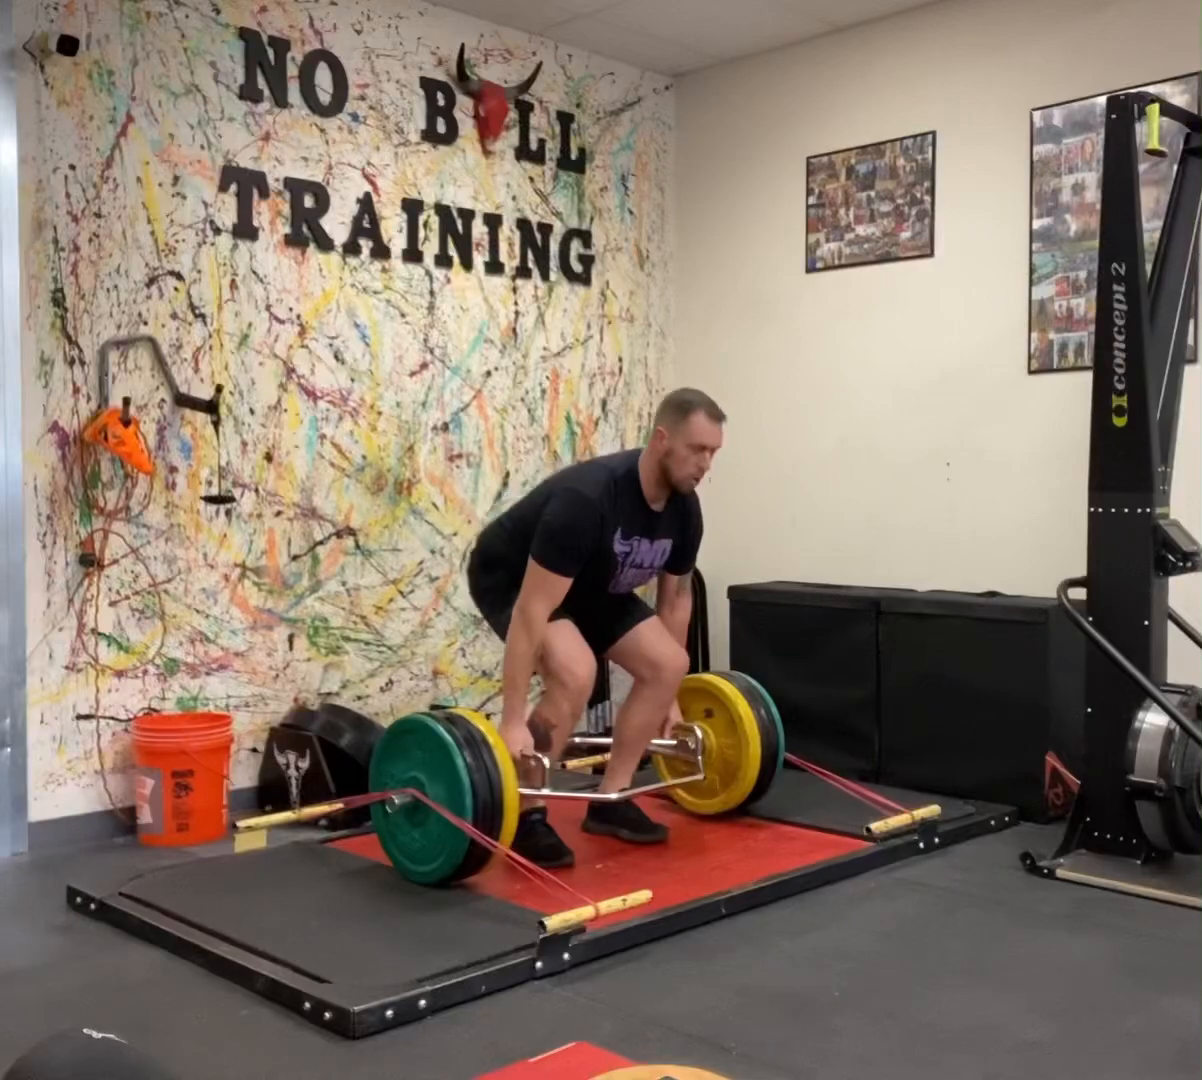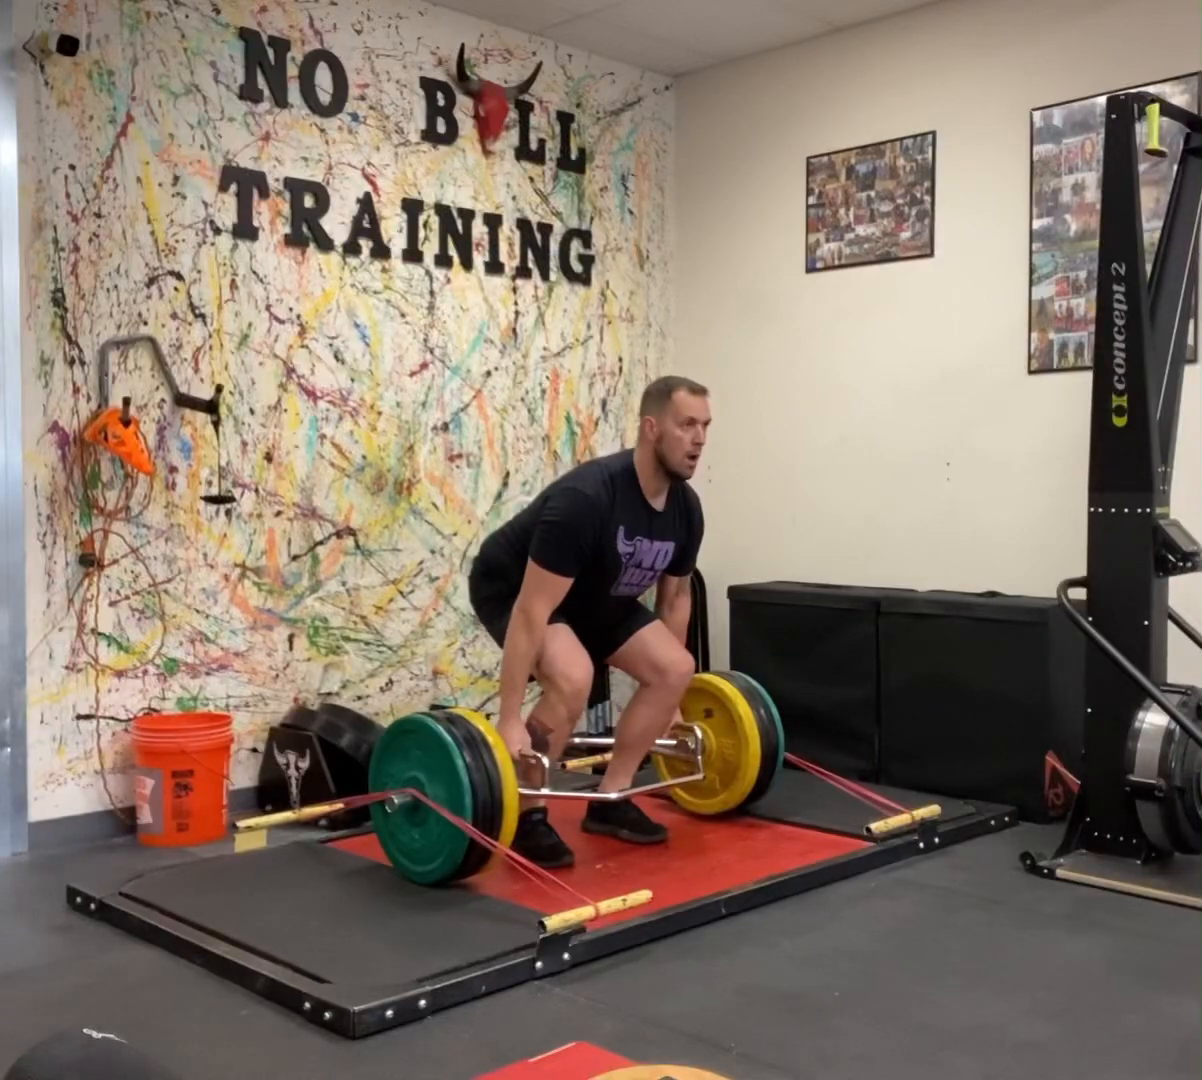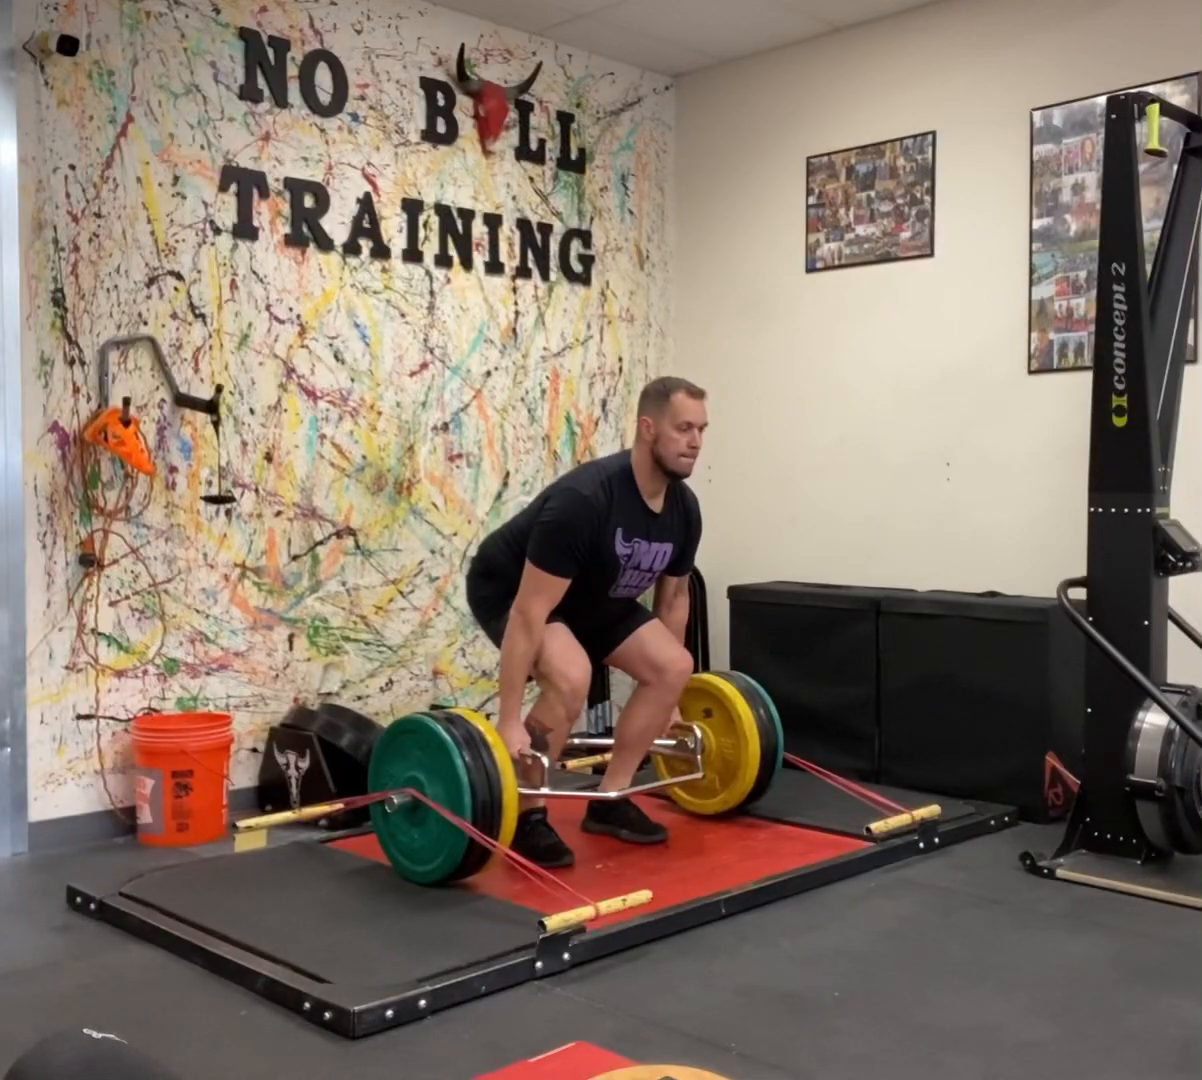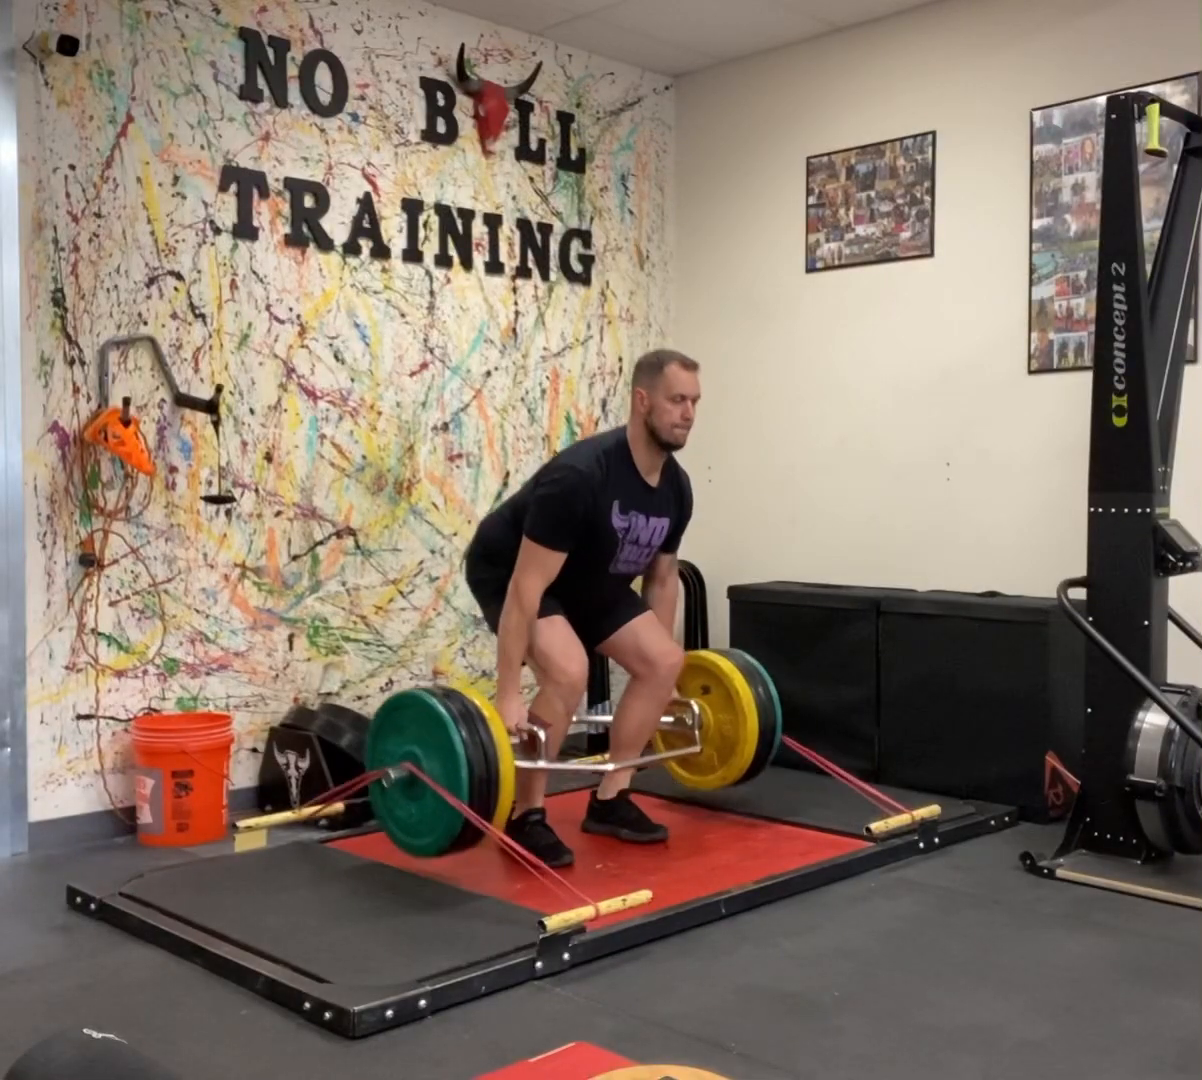
dt=0.3s
person 1, frame 1
left shoulder: (684, 508)
right shoulder: (586, 498)
left elbow: (675, 596)
right elbow: (532, 611)
left wrist: (672, 699)
right wrist: (512, 723)
left hip: (591, 585)
right hip: (509, 575)
left knee: (667, 664)
right knee: (575, 672)
left ankle: (610, 800)
right ankle: (526, 816)
person 1, frame 2
left shoulder: (685, 508)
right shoulder: (586, 499)
left elbow: (675, 598)
right elbow: (531, 611)
left wrist: (672, 704)
right wrist: (509, 722)
right hip: (510, 588)
left knee: (675, 670)
right knee: (573, 679)
left ankle: (608, 802)
right ankle: (527, 817)
person 1, frame 3
left shoulder: (683, 510)
right shoulder: (584, 501)
left elbow: (673, 599)
right elbow: (529, 613)
left wrist: (671, 706)
right wrist: (510, 723)
right hip: (508, 589)
left knee: (673, 667)
right knee: (570, 678)
left ankle: (609, 800)
right ankle: (526, 817)
person 1, frame 4
left shoulder: (675, 488)
right shoulder: (579, 476)
left elbow: (661, 577)
right elbow: (527, 589)
left wrist: (664, 647)
right wrist: (508, 700)
right hip: (506, 571)
left knee: (665, 664)
right knee: (568, 671)
left ankle: (609, 801)
right ankle: (525, 819)
